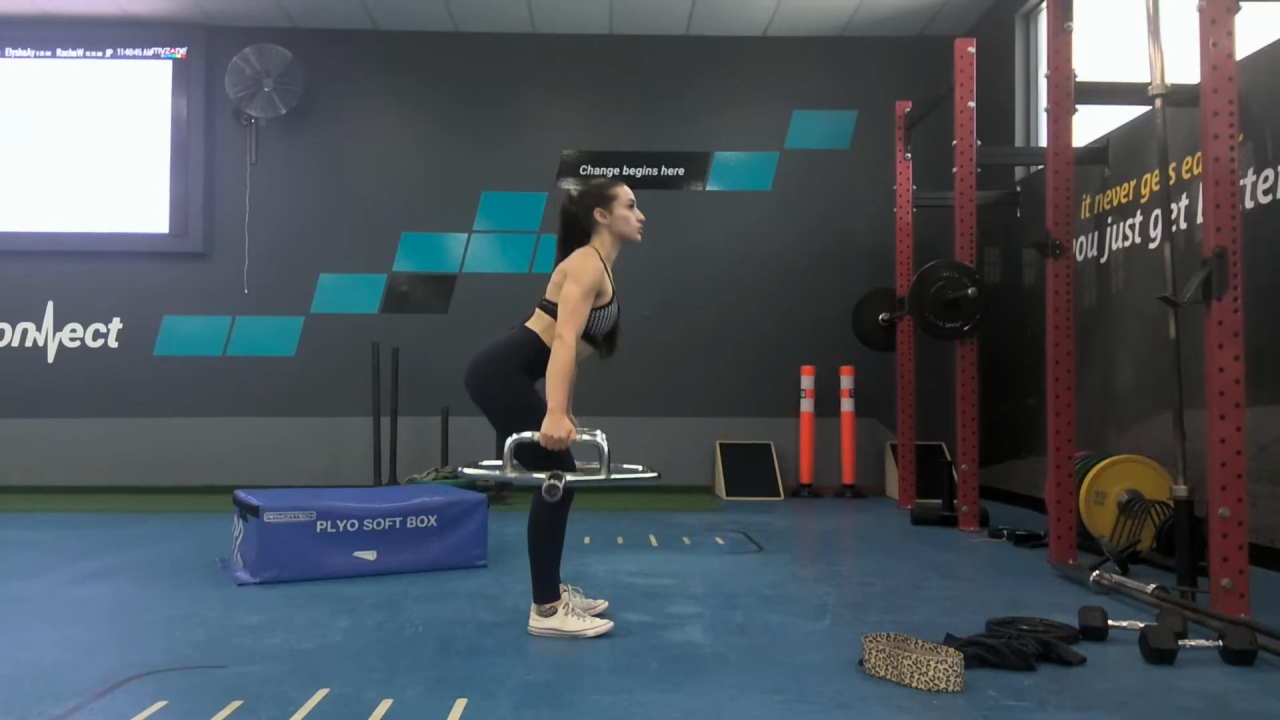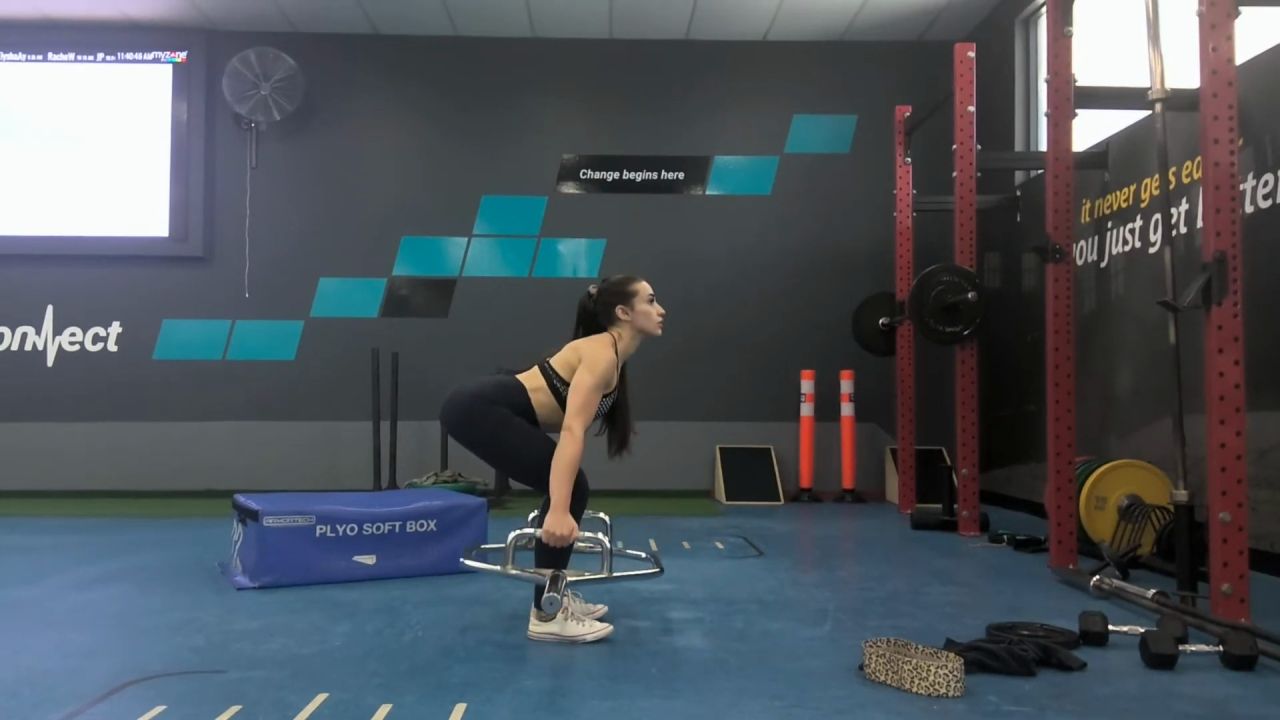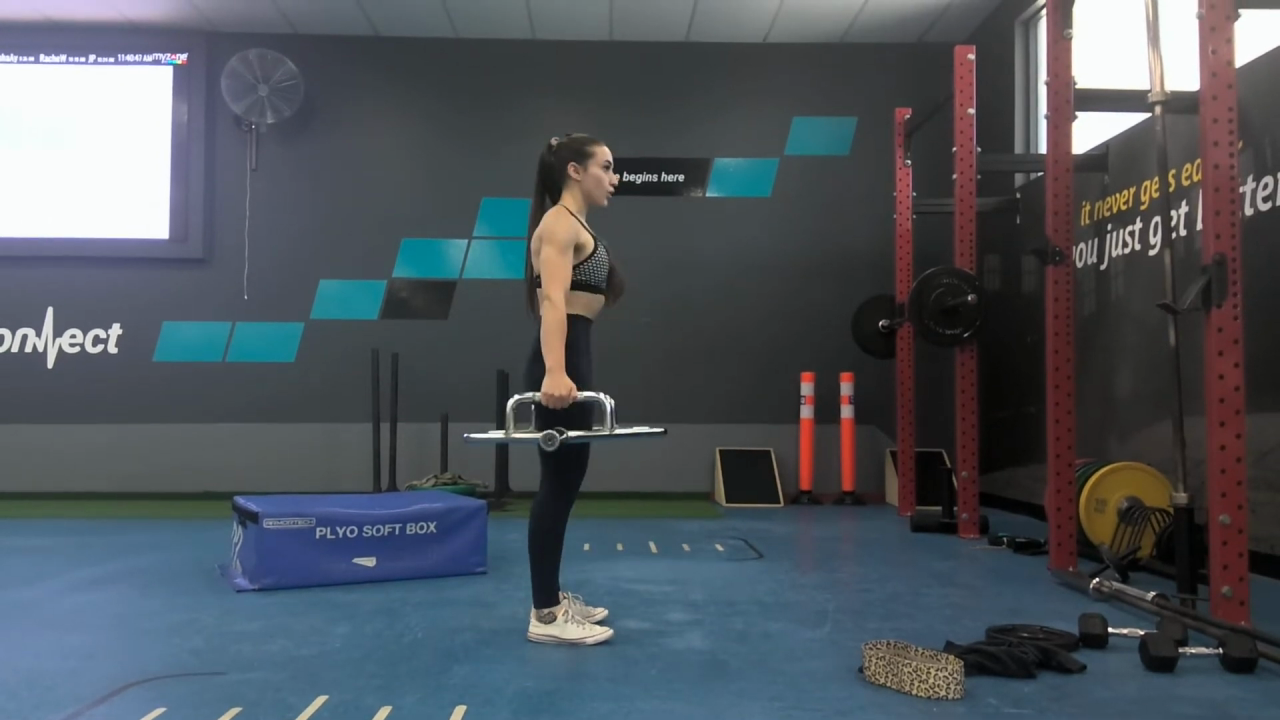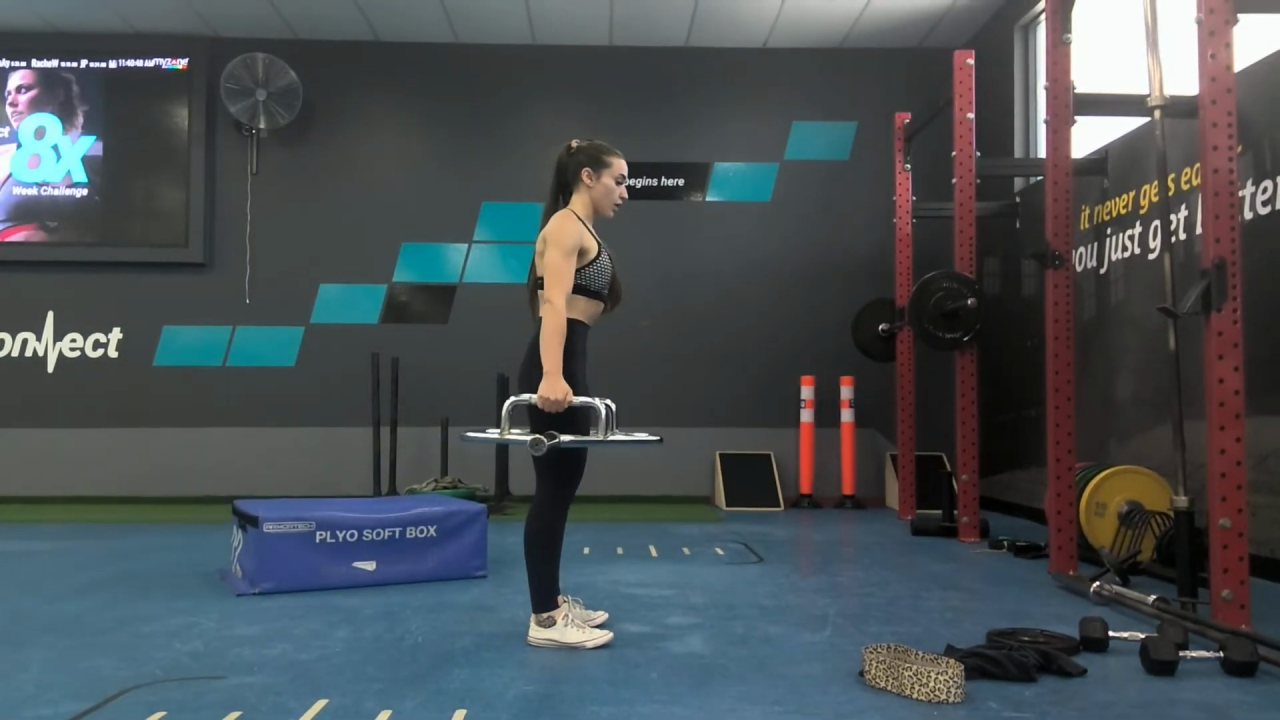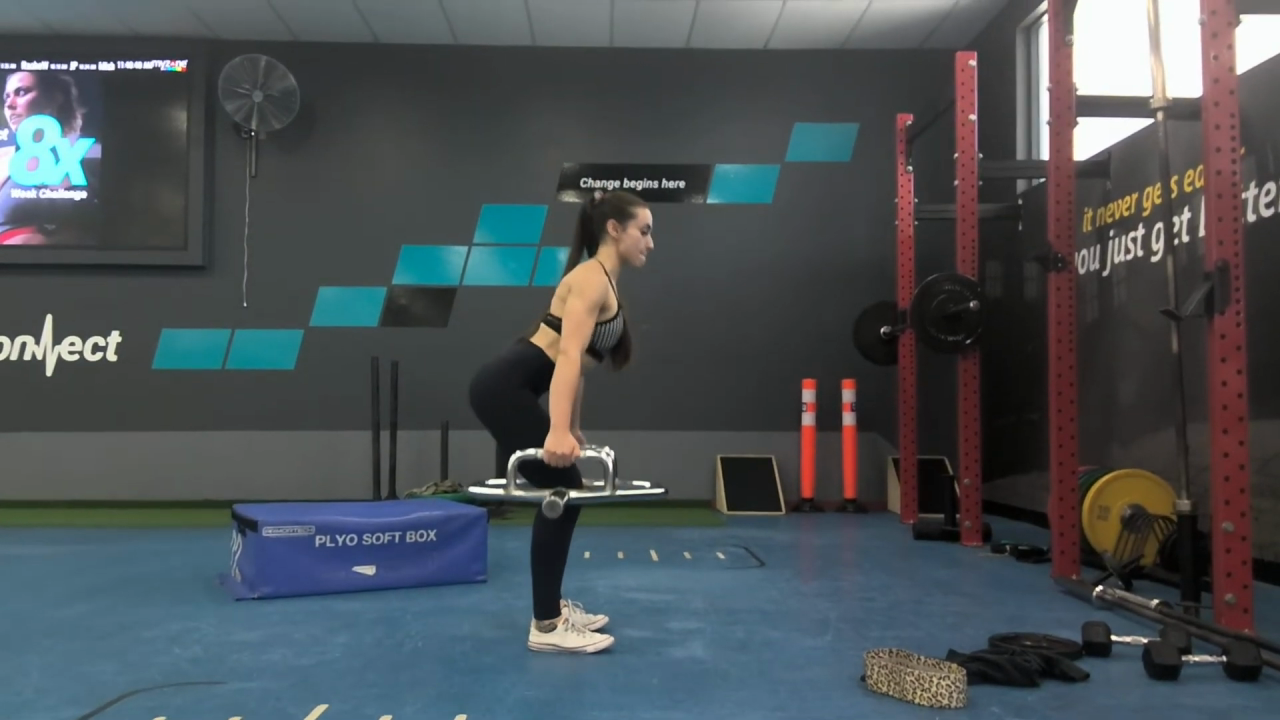
dt=1s
person 1, frame 1
left shoulder: (598, 267)
right shoulder: (587, 264)
left elbow: (570, 345)
right elbow: (564, 340)
left wrist: (564, 412)
right wrist: (554, 415)
left hip: (505, 374)
right hip: (499, 374)
left knee: (558, 478)
right knee: (555, 478)
left ankle: (552, 591)
right ankle: (547, 611)
person 1, frame 2
left shoulder: (611, 356)
right shoulder: (603, 354)
left elbow: (572, 427)
right elbow: (573, 432)
left wrist: (564, 503)
right wrist: (559, 510)
left hip: (483, 408)
right hip: (477, 411)
left knee: (570, 488)
right knee: (570, 493)
right ankle: (547, 614)
person 1, frame 3
left shoulder: (573, 224)
right shoulder: (560, 223)
right elbow: (553, 302)
right wrist: (555, 373)
left hip: (569, 360)
right hip: (561, 362)
left knee: (563, 483)
right knee: (558, 485)
left ankle: (552, 598)
right ankle: (546, 616)
person 1, frame 4
left shoulder: (580, 230)
right shoulder: (566, 226)
right elbow: (554, 306)
right wrist: (551, 377)
left hip: (566, 366)
right hip: (554, 369)
left knee: (562, 486)
right knee: (554, 488)
left ankle: (552, 602)
right ankle: (545, 620)
person 1, frame 5
left shoulder: (602, 281)
right shoulder: (592, 278)
left elbow: (576, 360)
right elbow: (568, 356)
left wrist: (572, 427)
right wrist: (558, 430)
left hip: (509, 388)
right hip: (503, 388)
left knee: (563, 492)
right knee: (560, 492)
left ankle: (553, 606)
right ankle: (546, 625)
